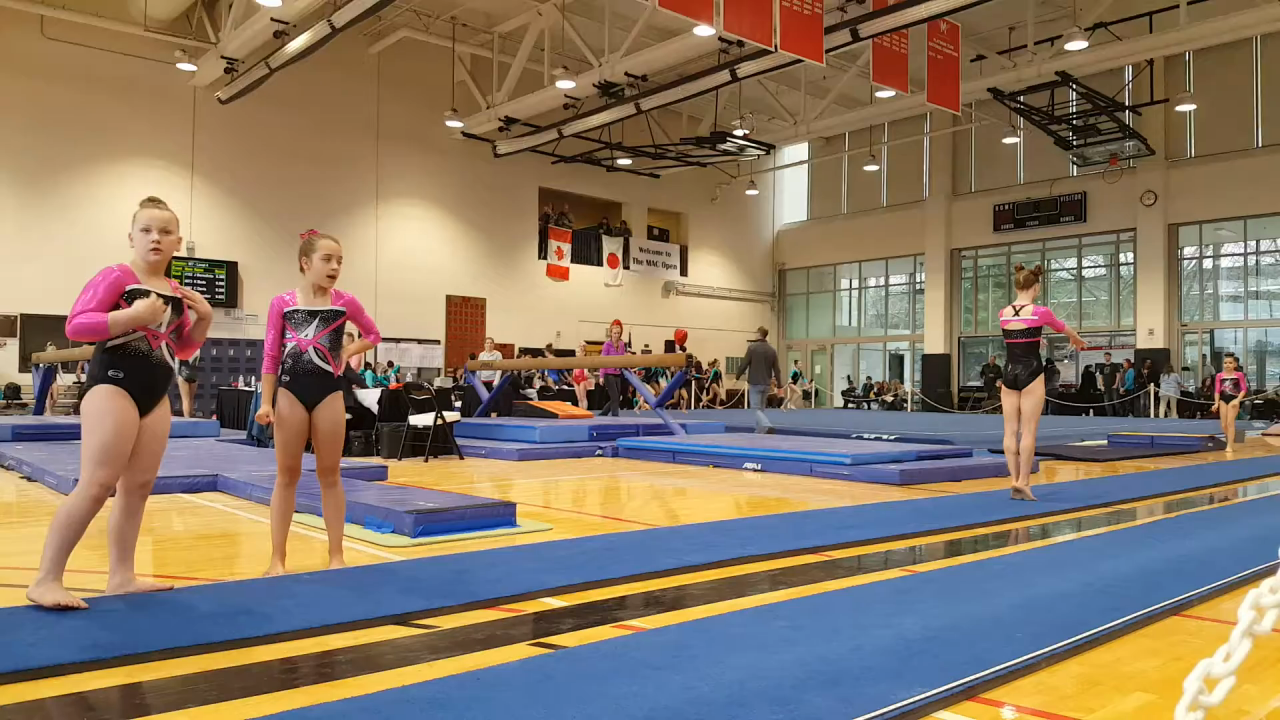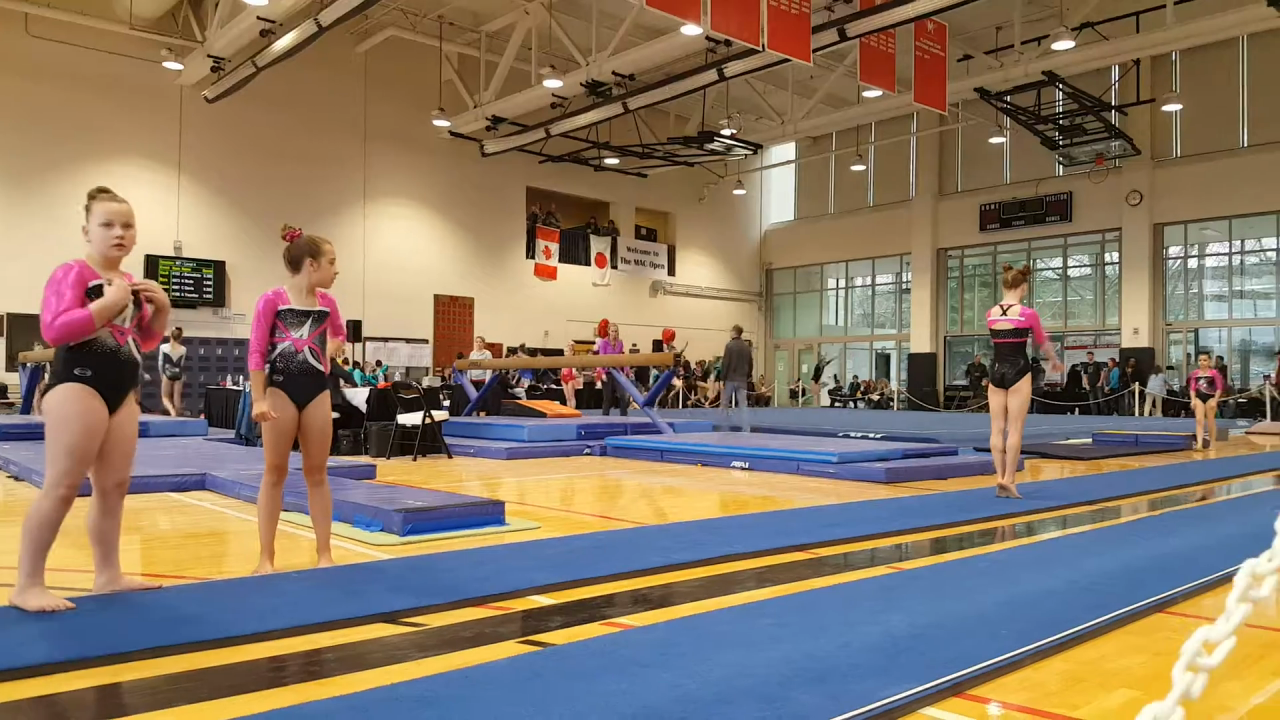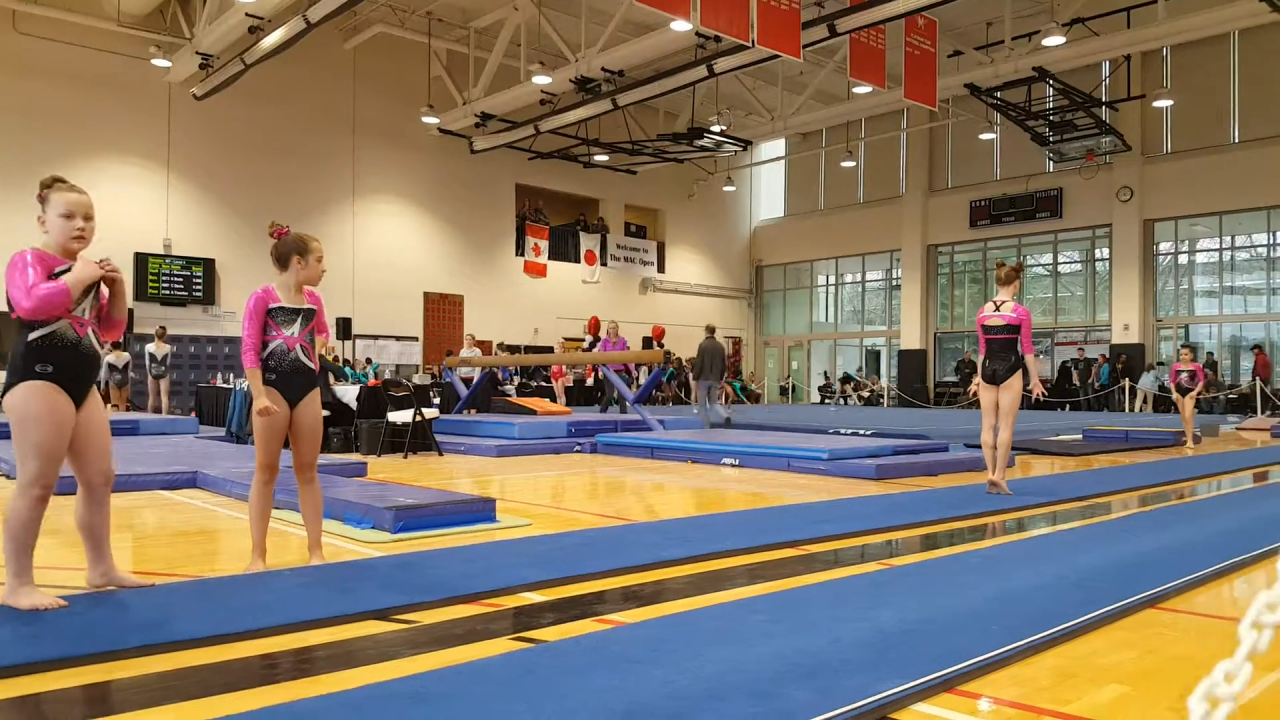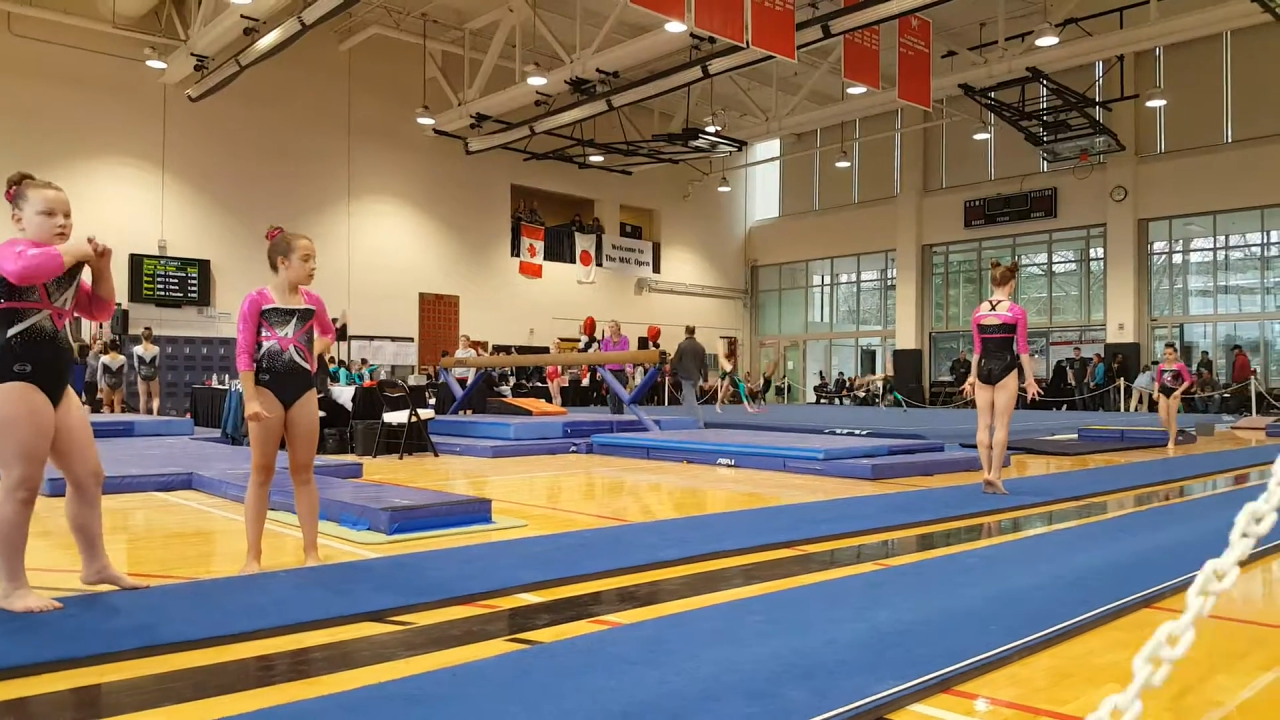
dt=0.3s
person 1, frame 1
left shoulder: (177, 293)
right shoulder: (114, 277)
left elbow: (184, 350)
right elbow: (76, 326)
left wrist: (203, 319)
right wrist: (135, 316)
left hip: (155, 396)
right hip: (112, 388)
left knee: (138, 488)
right knee: (96, 485)
left ankle: (121, 576)
right ankle: (46, 580)
person 1, frame 2
left shoulder: (134, 285)
right shoulder: (73, 273)
left elbow: (145, 342)
right elbow: (54, 330)
left wrist: (161, 310)
right wrist: (110, 303)
left hip: (121, 393)
right hip: (77, 386)
left knee: (114, 486)
right knee: (62, 485)
left ankle: (108, 574)
right ankle: (27, 584)
person 1, frame 3
left shoulder: (85, 272)
left elbow: (110, 330)
left wrist: (117, 289)
right wrist: (79, 277)
left hip: (83, 385)
right hip: (39, 381)
left knee: (99, 479)
right knee: (37, 484)
left ankle: (102, 568)
person 1, frame 4
left shoulder: (65, 265)
left elbow: (99, 312)
left wrist: (100, 268)
right wrist: (72, 252)
left hip: (58, 383)
left knee: (89, 475)
left ankle: (96, 564)
person 2, frame 1
left shoulder: (345, 302)
right shoulder: (282, 303)
left elbow: (373, 335)
right elbow: (270, 356)
left wrist: (347, 354)
right wrist: (265, 402)
left hip: (330, 392)
right hip: (291, 391)
left knee: (330, 475)
right knee: (287, 474)
left ankle: (336, 555)
right ankle: (277, 558)
person 2, frame 2
left shoulder: (327, 303)
right shoulder: (271, 300)
left elbow: (339, 335)
right elbow: (256, 353)
left wrist: (328, 353)
right wrist: (259, 399)
left hip: (317, 391)
right hip: (280, 389)
left knee: (317, 473)
right knee: (275, 473)
left ankle: (324, 553)
right ankle: (266, 556)
person 2, frame 3
left shoulder: (314, 300)
right shoulder: (261, 298)
right elbow: (249, 351)
left wrist: (314, 352)
right wrist: (259, 395)
left hip: (308, 388)
right hip: (273, 387)
left knee: (307, 471)
right knee: (266, 471)
left ankle: (316, 551)
right ankle: (258, 554)
person 2, frame 4
left shoulder: (313, 302)
right shoulder: (256, 300)
left elbow: (328, 334)
right elbow: (244, 354)
left wrist: (314, 352)
right wrist: (251, 399)
left hip: (304, 389)
right hip: (267, 388)
left knee: (304, 472)
right knee: (262, 472)
left ankle: (311, 552)
right ankle: (253, 555)
person 3, frame 1
left shoulder: (1003, 314)
right shoulder: (1040, 312)
right elbow: (1060, 327)
right wrist: (1076, 339)
left hip: (1010, 373)
right hip: (1031, 373)
left knee: (1011, 431)
right knee: (1028, 432)
left ankle: (1015, 482)
right ankle: (1023, 482)
person 3, frame 2
left shoulder: (991, 314)
right shoulder: (1027, 314)
right elbow: (1042, 342)
right wrist: (1054, 361)
left hip: (997, 372)
right hip: (1018, 372)
left knee: (997, 429)
right knee: (1015, 429)
left ankle: (1001, 479)
right ankle: (1008, 480)
person 3, frame 3
left shoulder: (983, 312)
right shoulder: (1020, 312)
left elbow: (982, 348)
right elbow: (1027, 348)
left wrist: (979, 377)
right wrist: (1035, 379)
left hip: (988, 369)
right hip: (1010, 369)
left knee: (988, 425)
right knee: (1005, 426)
left ankle: (991, 476)
right ankle: (999, 476)
person 3, frame 4
left shoulder: (978, 311)
right shoulder: (1016, 311)
left elbow: (977, 348)
right elbow: (1022, 347)
left wrist: (973, 376)
right wrist: (1030, 379)
left hip: (984, 369)
right hip: (1005, 368)
left knee: (983, 425)
right knee: (1001, 425)
left ankle: (987, 475)
right ankle: (994, 476)
